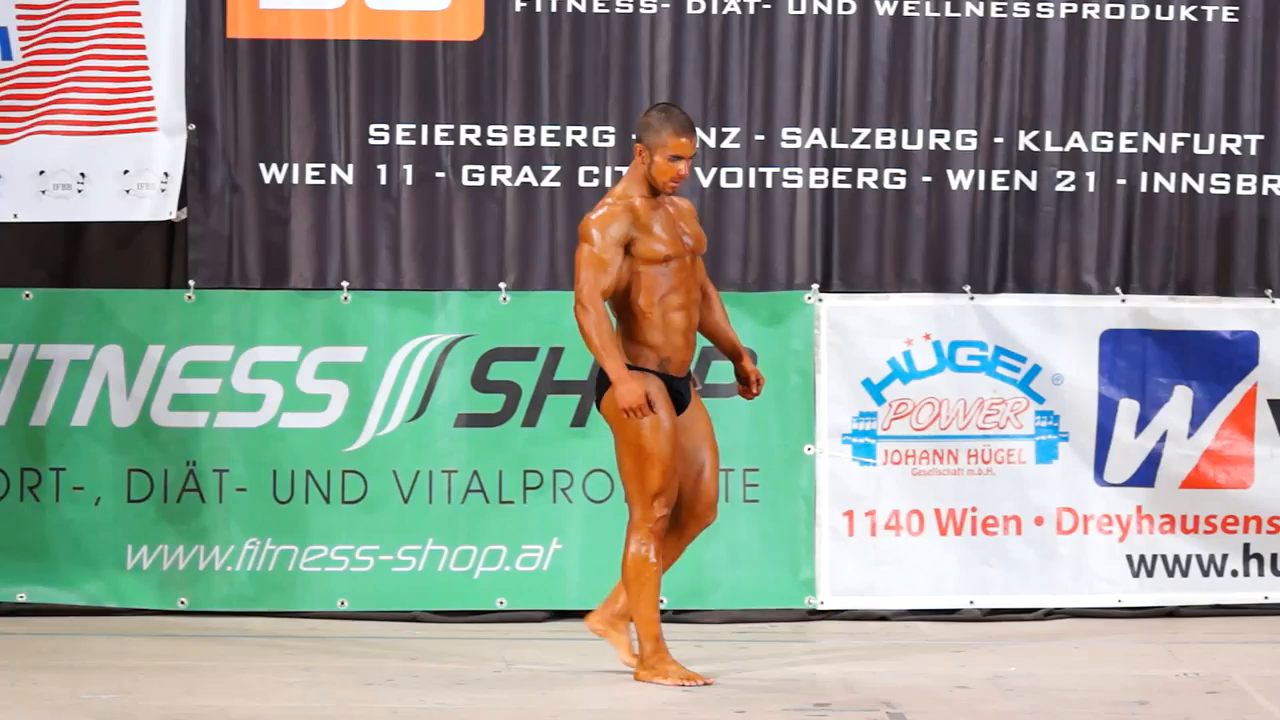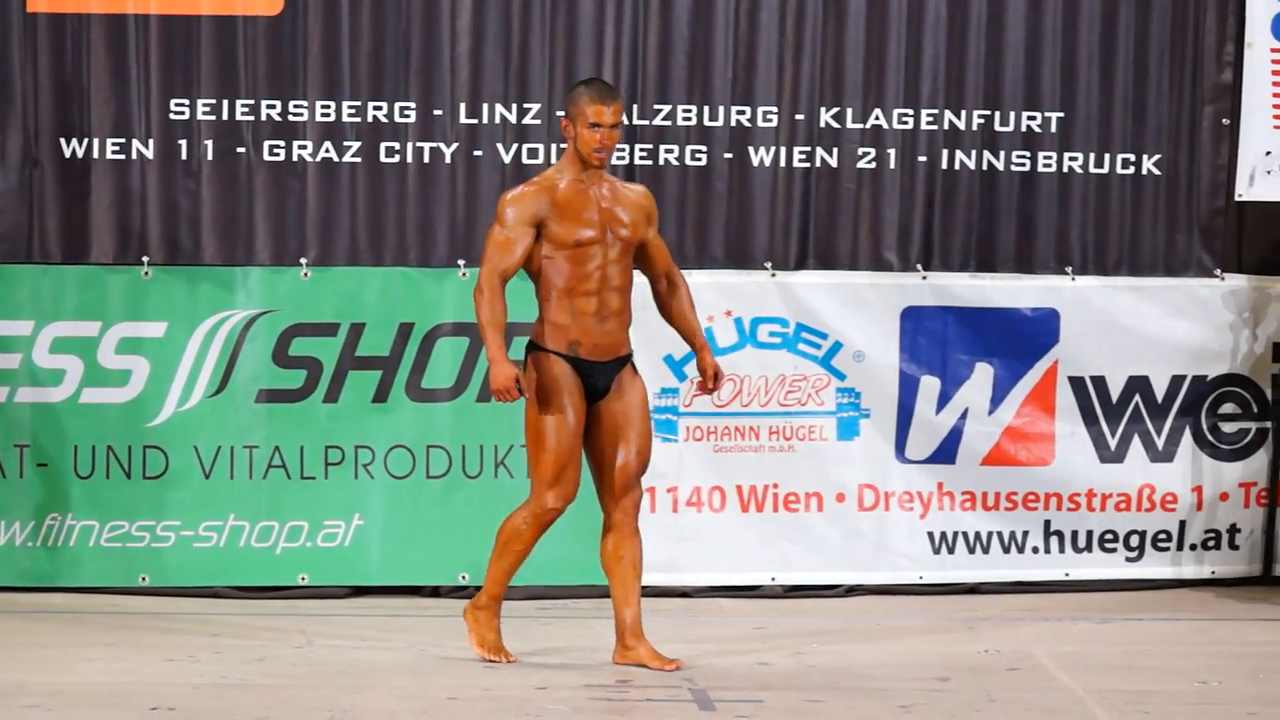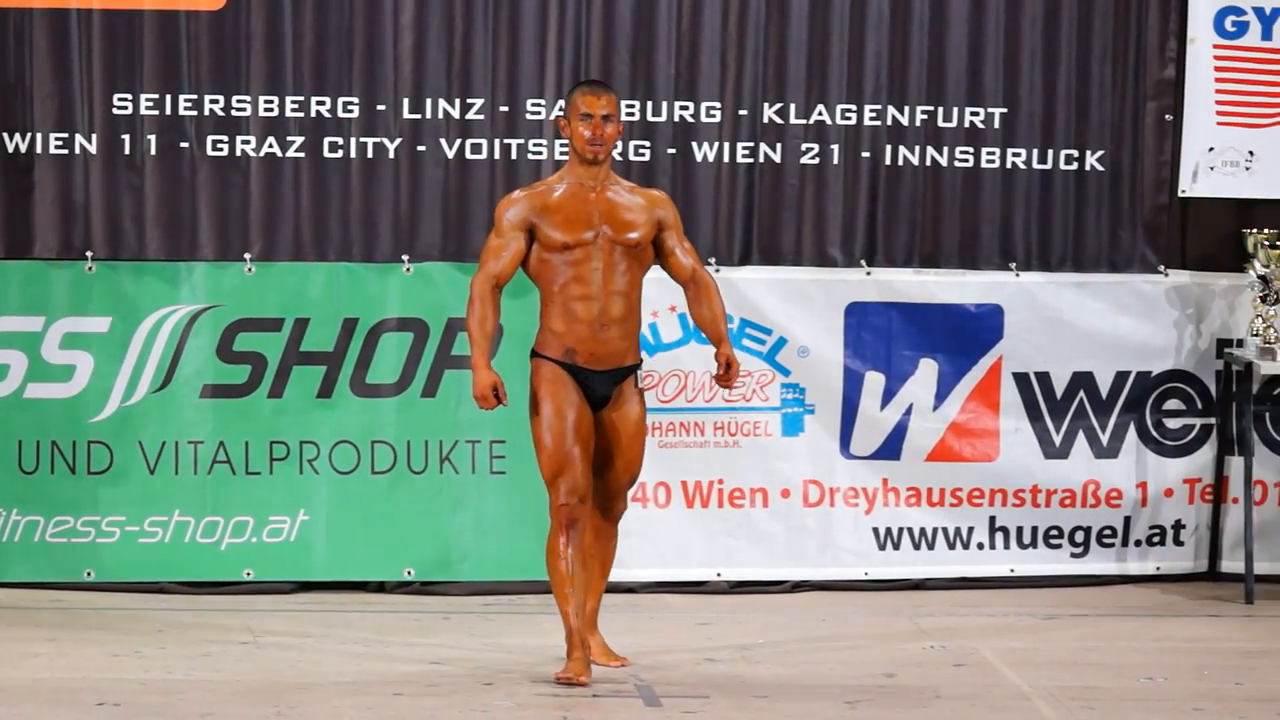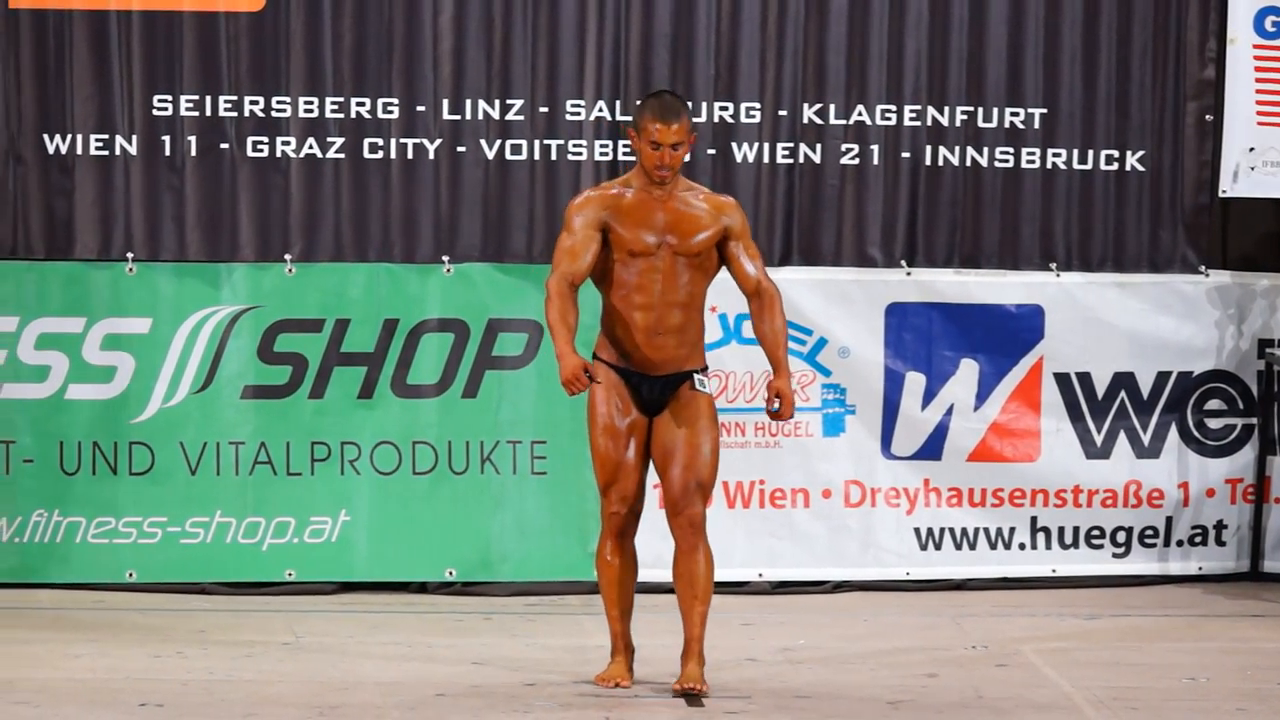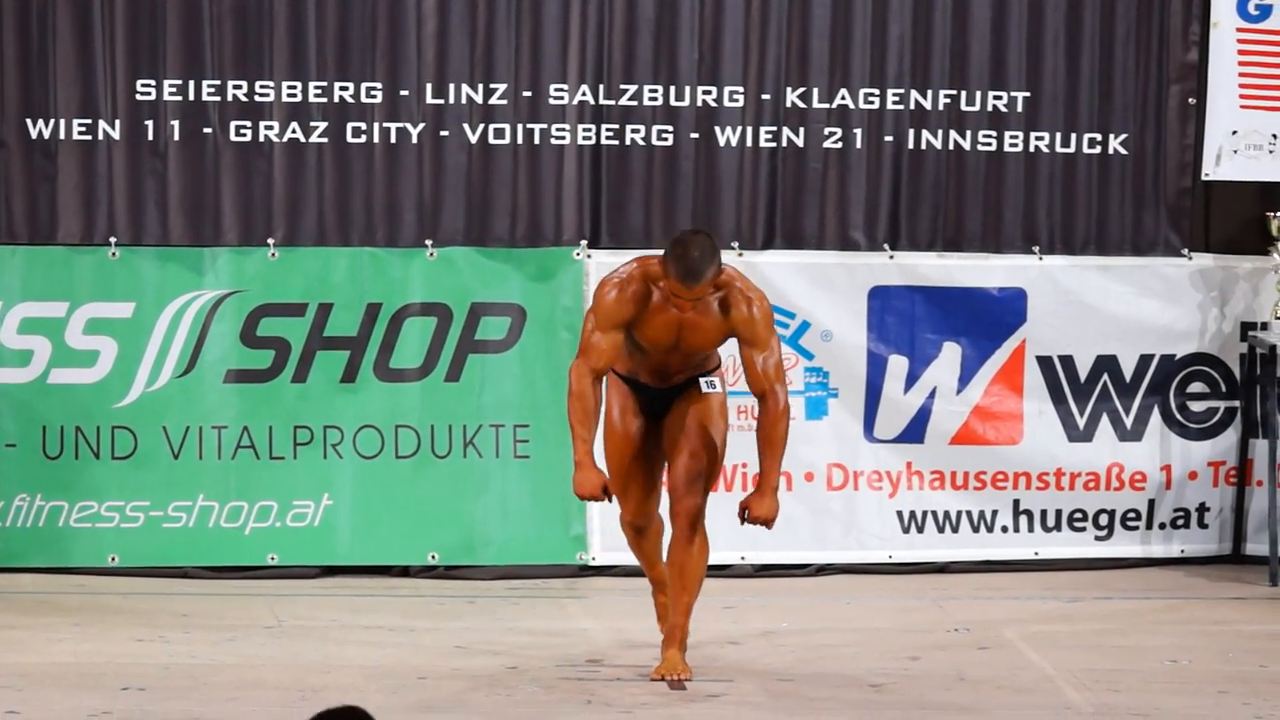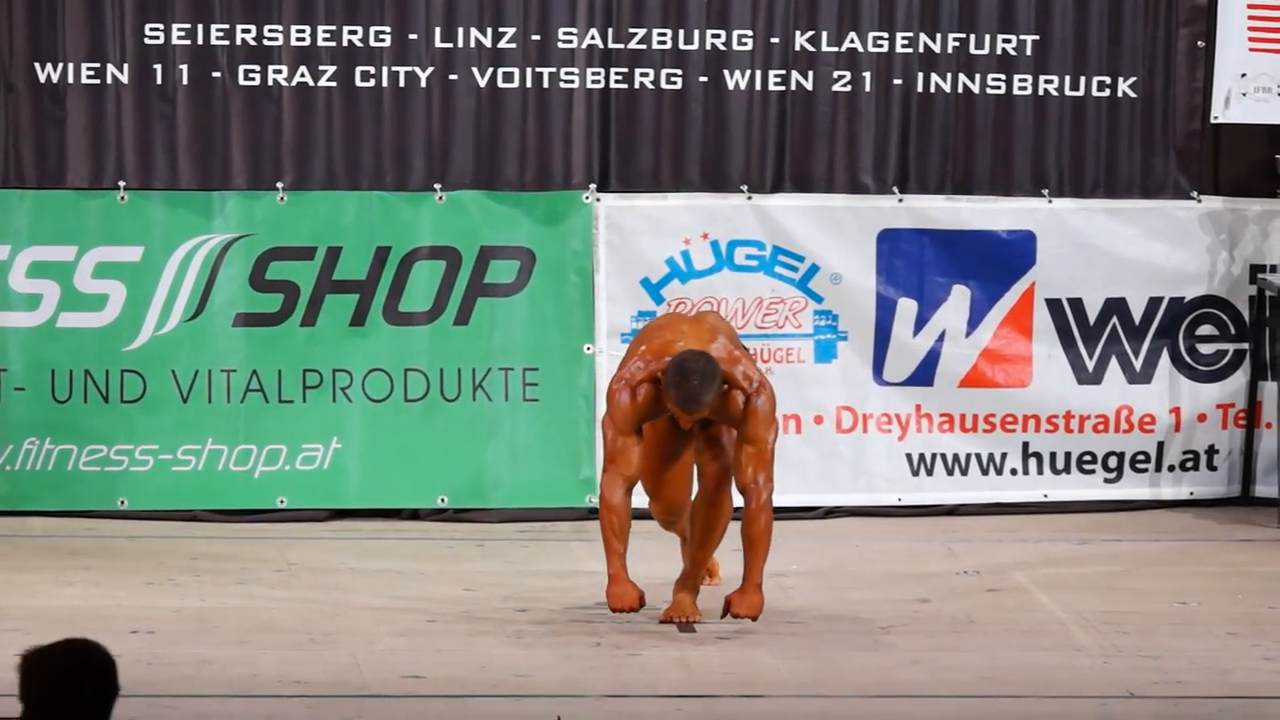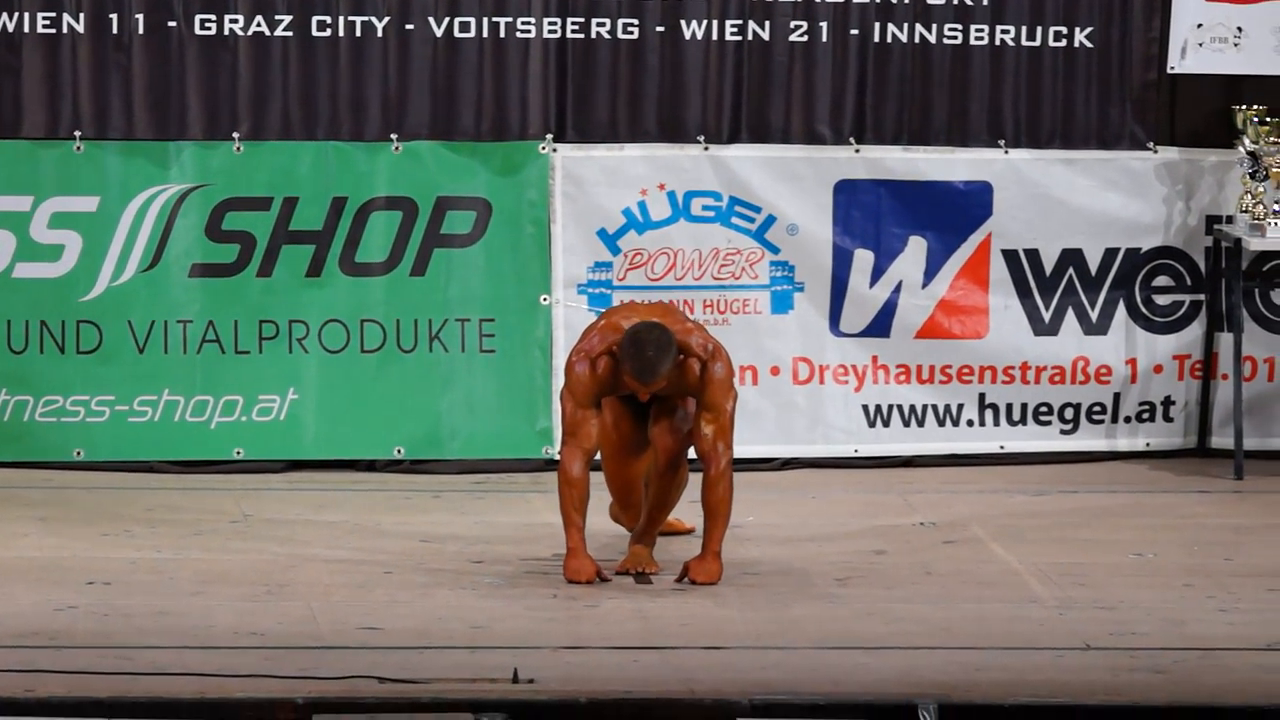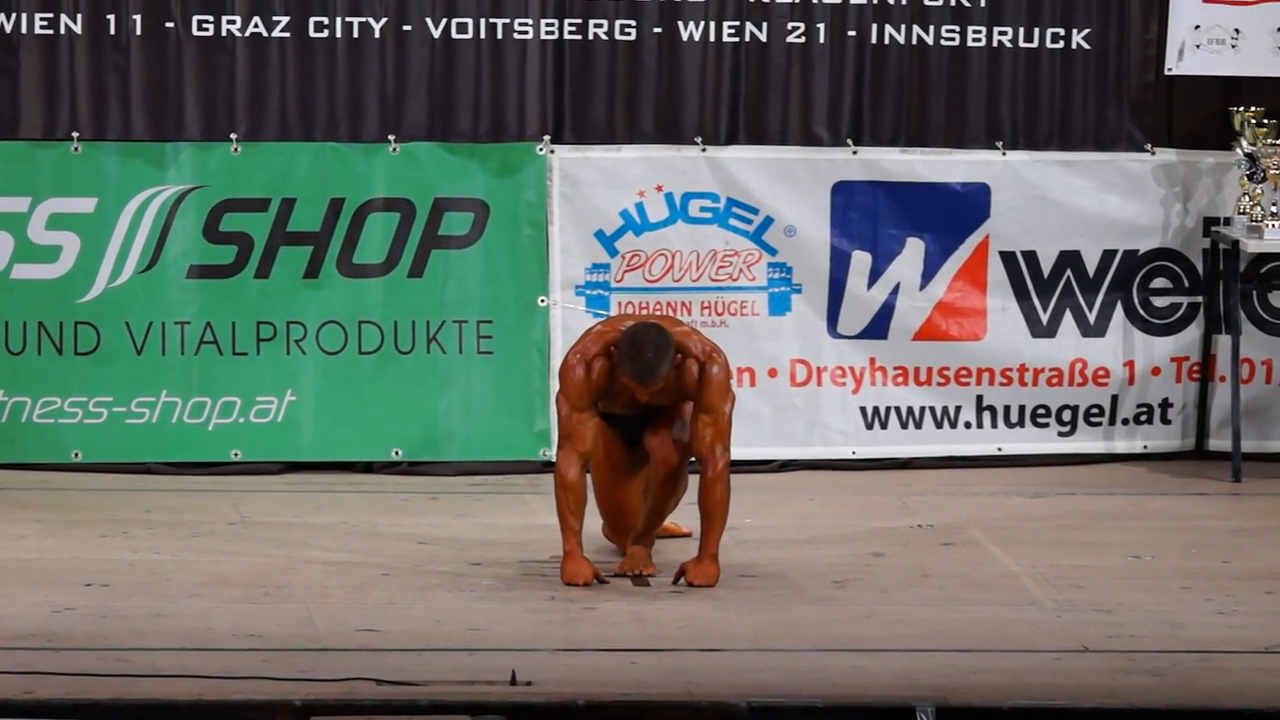
dt=0.5s
person 1, frame 1
left shoulder: (682, 211)
right shoulder: (609, 219)
right elbow: (589, 302)
left wrist: (738, 354)
right wrist: (621, 374)
left hip: (680, 383)
right hip: (635, 386)
left knee: (699, 509)
right knee: (652, 515)
left ankle: (614, 611)
right ankle: (648, 654)
person 1, frame 2
left shoulder: (635, 200)
right shoulder: (530, 199)
left elbow: (666, 277)
right elbow: (490, 279)
left wrist: (700, 346)
right wrist: (497, 356)
left hip: (618, 369)
right hip: (557, 363)
left knee: (624, 504)
right knee: (550, 499)
left ankle: (630, 638)
right ankle: (484, 607)
person 1, frame 3
left shoulder: (652, 205)
right shoulder: (527, 205)
left elbow: (695, 278)
right elbow: (487, 283)
left wrist: (721, 342)
right wrist: (481, 362)
left hip: (624, 379)
right hip: (558, 373)
left knee: (608, 509)
right knee: (569, 508)
left ankle: (591, 627)
right ankle: (577, 648)
person 1, frame 4
left shoulder: (721, 211)
right shoulder: (596, 206)
left elbow: (760, 291)
right elbow: (562, 282)
left wrist: (780, 370)
right wrist: (565, 350)
left hip: (687, 383)
right hip: (616, 379)
left knee: (690, 519)
right knee: (618, 520)
left ankle: (692, 659)
right ankle: (620, 652)
person 1, frame 5
left shoulder: (747, 303)
right shoulder: (622, 289)
left elbow: (772, 393)
right elbow: (585, 372)
left wrist: (767, 487)
right wrist: (583, 461)
left hip: (697, 387)
right hip: (630, 385)
left knee: (687, 509)
right knee: (636, 511)
left ankle: (674, 645)
right ankle: (662, 588)
person 1, frame 6
left shoulder: (751, 392)
right shoulder: (631, 388)
left elbow: (758, 492)
right elbow: (616, 482)
left wrist: (752, 586)
right wrist: (617, 575)
left hip: (723, 391)
right hip: (657, 387)
left knee: (716, 477)
right knee: (667, 506)
left ankle: (688, 586)
right ankle: (689, 538)
person 1, frame 7
left shoulder: (709, 362)
right shoulder: (588, 360)
left elbow: (718, 457)
right elbow: (575, 453)
left wrist: (710, 555)
right wrist: (575, 550)
left hip: (678, 392)
right hip: (616, 395)
left knee: (669, 448)
right knee: (631, 510)
left ankle: (644, 539)
right ankle: (627, 511)
person 1, frame 8
left shoulder: (706, 364)
right shoulder: (584, 363)
left elbow: (715, 459)
right elbow: (571, 456)
left wrist: (708, 557)
right wrist: (572, 553)
left hip: (671, 411)
right hip: (610, 416)
left knee: (669, 457)
right knee: (622, 533)
left ankle: (644, 538)
